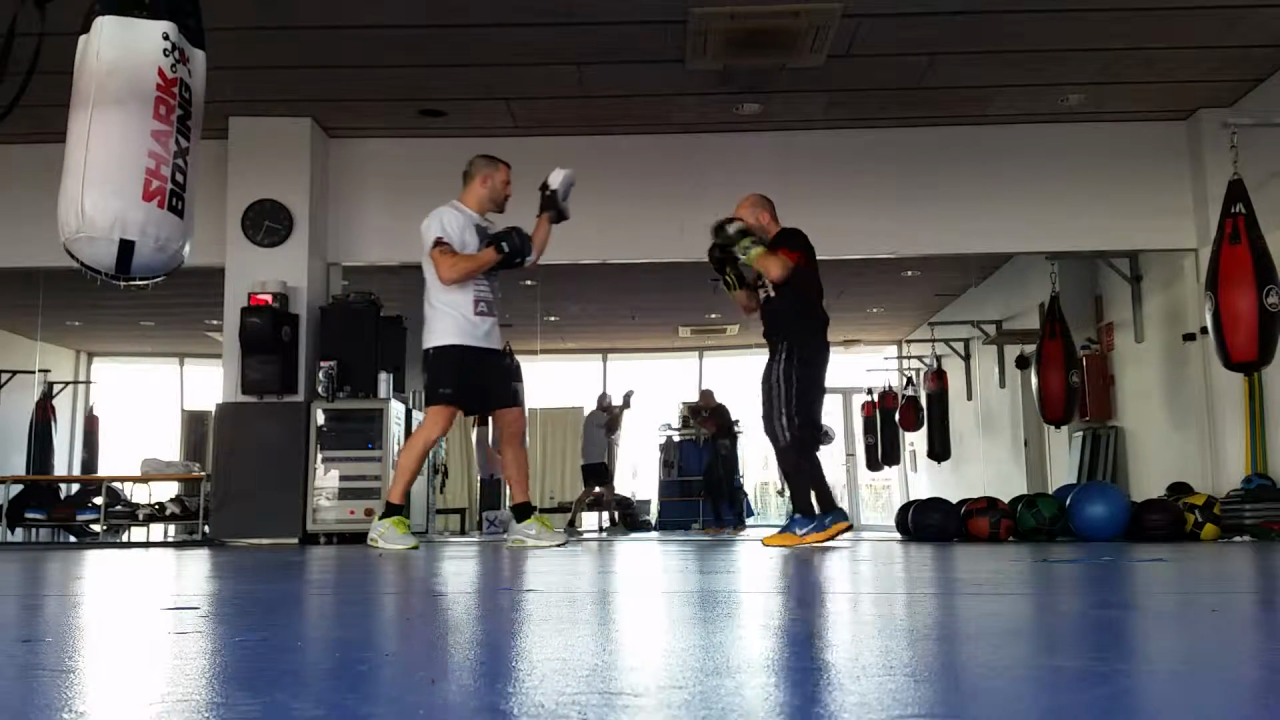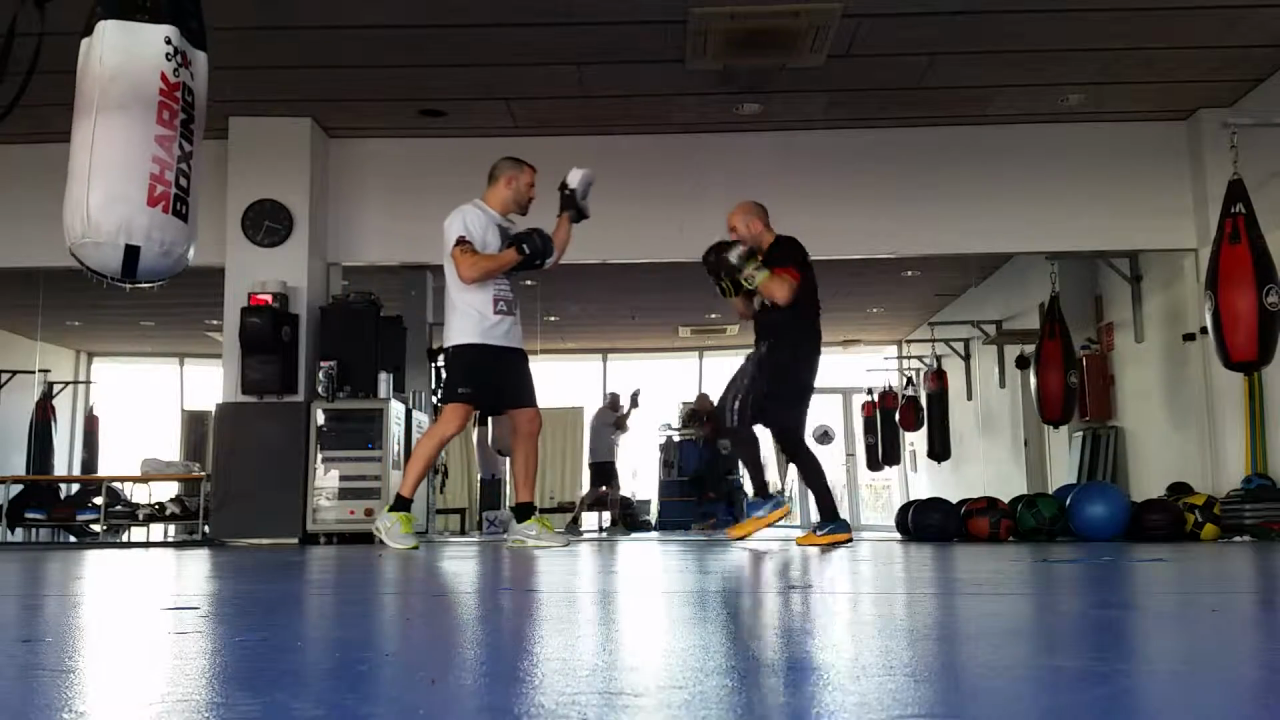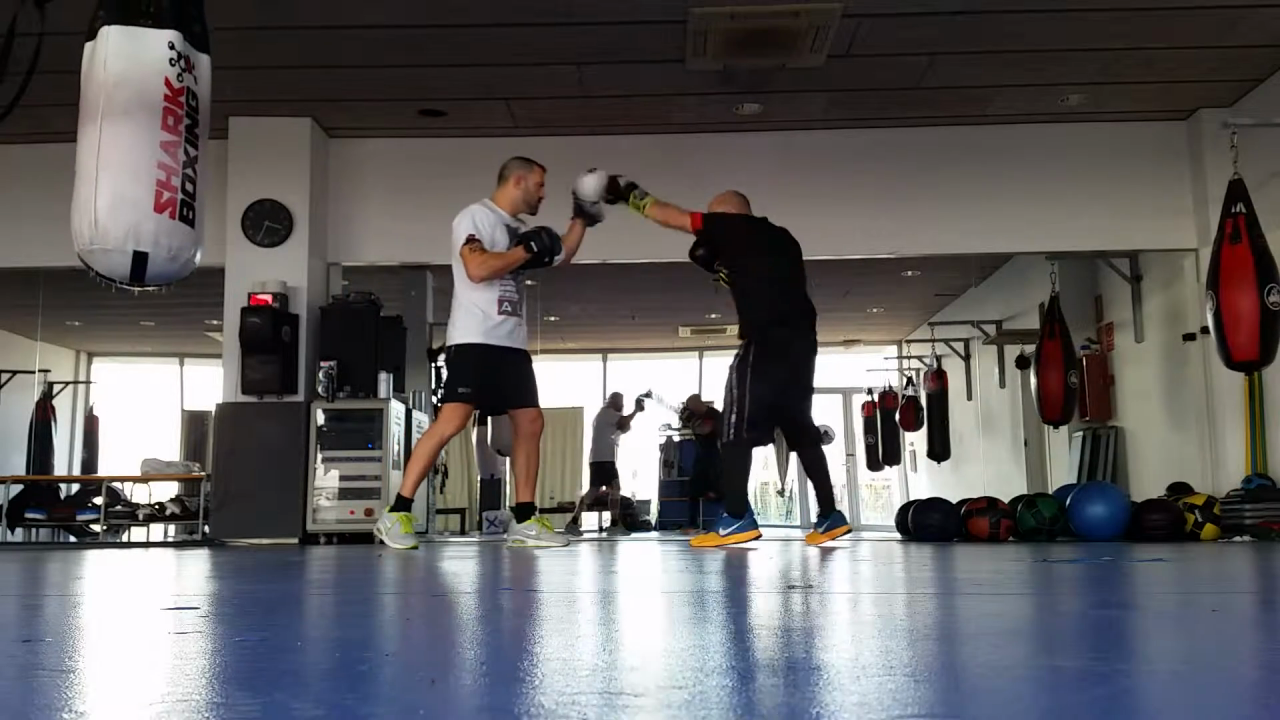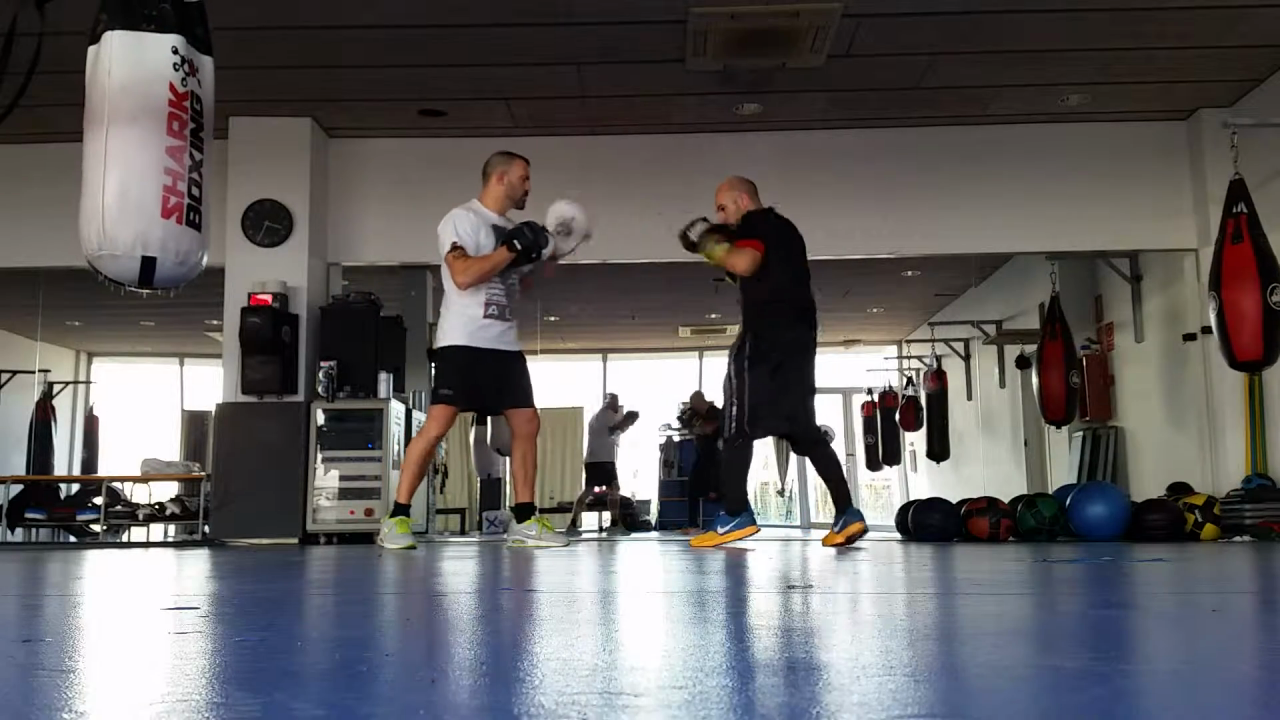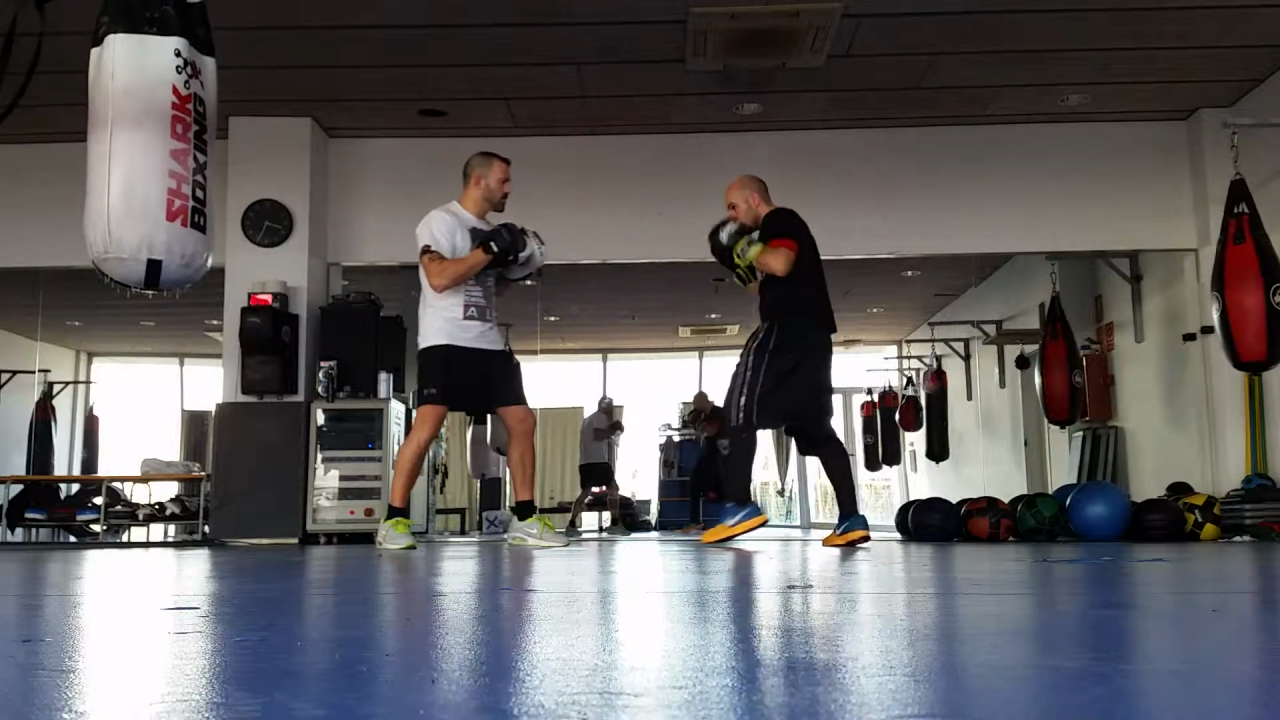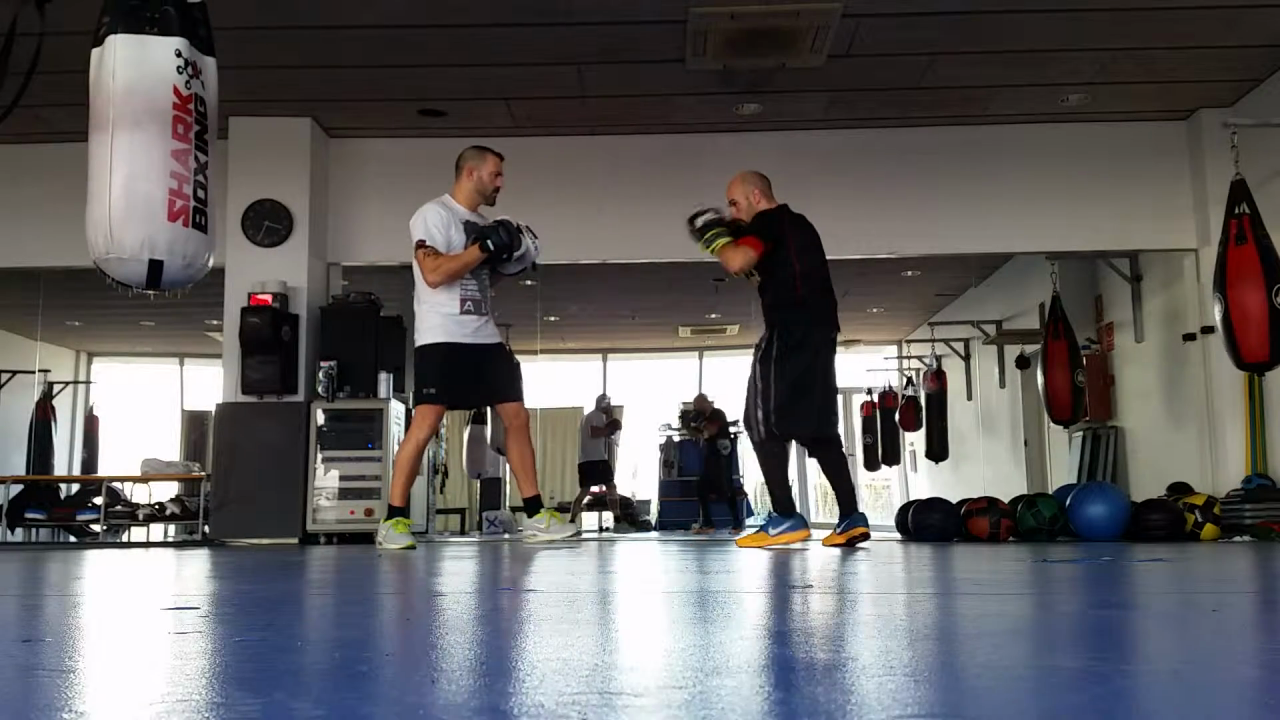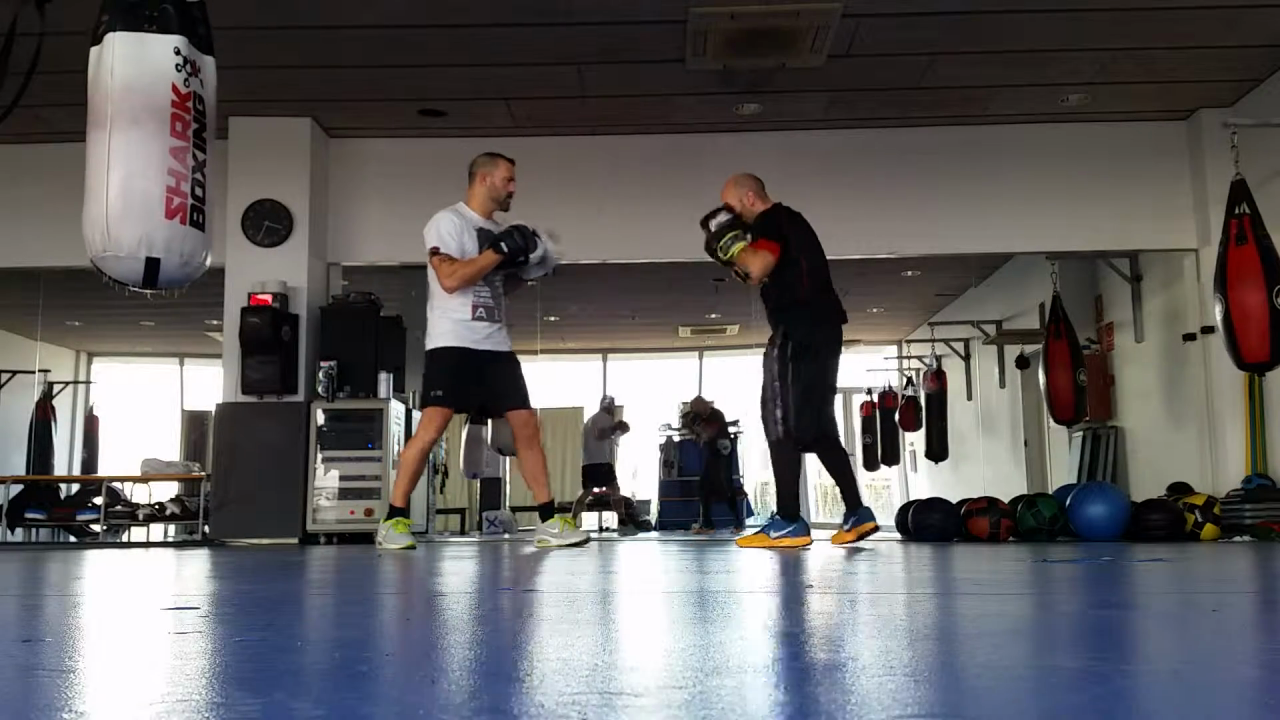
dt=0.2s
person 1, frame 1
left shoulder: (486, 228)
right shoulder: (445, 218)
left elbow: (527, 257)
right elbow: (448, 271)
left wrist: (548, 214)
right wrist: (499, 250)
left hip: (488, 344)
right hip: (452, 342)
left knee: (513, 425)
right knee: (436, 425)
left ankle: (523, 521)
right ankle: (389, 519)
person 1, frame 2
left shoulder: (507, 228)
right shoulder: (467, 216)
left elbow: (549, 255)
right elbow: (469, 270)
left wrist: (569, 214)
right wrist: (519, 251)
left hip: (507, 344)
right hip: (471, 341)
left knee: (528, 424)
right knee: (451, 422)
left ankle: (524, 520)
right ankle: (395, 513)
person 1, frame 3
left shoulder: (520, 229)
right shoulder: (477, 216)
left elbow: (562, 254)
right elbow: (479, 268)
left wrist: (584, 218)
right wrist: (528, 249)
left hip: (512, 344)
right hip: (474, 340)
left knee: (530, 424)
right knee: (451, 421)
left ankle: (525, 521)
right ankle: (397, 513)
person 1, frame 4
left shoulder: (510, 228)
right shoulder: (463, 218)
right elbow: (463, 276)
left wrist: (551, 250)
right wrist: (511, 249)
left hip: (504, 345)
right hip: (463, 342)
left knee: (527, 425)
right knee: (438, 424)
left ankle: (524, 521)
right ankle: (396, 518)
person 1, frame 5
left shoulder: (488, 230)
right shoulder: (440, 220)
right elbow: (439, 279)
left wrist: (512, 264)
right wrist: (489, 251)
left hip: (488, 344)
right hip: (444, 343)
left knee: (522, 422)
right knee: (427, 426)
left ankle: (525, 520)
right ankle: (394, 520)
person 1, frame 6
left shoulder: (482, 224)
right shoulder: (433, 214)
right elbow: (434, 274)
left wrist: (509, 260)
right wrist: (484, 247)
left hip: (485, 339)
right hip: (442, 339)
left knee: (517, 419)
right knee: (426, 424)
left ankle: (536, 515)
right ankle: (393, 520)
person 1, frame 7
left shoulder: (498, 230)
right shoulder: (447, 222)
right elbow: (450, 279)
left wrist: (529, 257)
right wrist: (499, 251)
left hip: (495, 347)
right hip: (452, 344)
left knee: (526, 425)
right knee: (433, 426)
left ankle: (549, 521)
right ankle: (394, 519)
person 2, frame 1
left shoulder: (792, 239)
right shoulder: (766, 253)
left elbow: (775, 271)
right elbow: (748, 303)
left wrist: (744, 243)
right wrist: (730, 268)
left hip: (799, 346)
right hip: (788, 348)
left knee: (786, 426)
right knee: (799, 433)
left ankle: (804, 518)
right ankle: (830, 513)
person 2, frame 2
left shoulder: (785, 250)
right shoulder: (764, 261)
left elbow: (781, 295)
right elbow: (746, 312)
left wrist: (743, 263)
right wrist: (726, 277)
left hip: (783, 350)
right hip: (796, 353)
left knee: (732, 415)
right knee: (790, 439)
left ankle: (763, 498)
right ankle: (831, 521)
person 2, frame 3
left shoulder: (734, 227)
right shoulder: (782, 237)
left elbow: (673, 217)
left wrist: (632, 195)
right wrist: (723, 268)
left hip: (765, 342)
right hip: (800, 339)
left knee: (739, 427)
right knee: (798, 427)
left ankle: (738, 518)
right ankle: (829, 516)
person 2, frame 4
left shoulder: (757, 221)
right shoulder: (785, 229)
left elbow: (744, 264)
left wrist: (709, 242)
right wrist: (722, 253)
left hip: (765, 334)
right hip: (798, 335)
left knee: (737, 420)
right knee: (801, 425)
left ankle: (735, 515)
right ankle: (847, 514)
person 2, frame 5
left shoulder: (779, 220)
right shoulder: (789, 226)
left elbow: (778, 265)
left wrist: (741, 242)
right wrist: (738, 263)
left hip: (786, 330)
right hip: (815, 333)
left knee: (741, 410)
right knee: (814, 425)
left ankle: (740, 507)
right ankle: (851, 518)
person 2, frame 6
left shoulder: (768, 221)
right shoulder: (796, 224)
left elbow: (737, 263)
left wrist: (712, 235)
right wrist: (728, 240)
left hip: (790, 333)
right hip: (818, 334)
left knee: (763, 420)
right knee: (818, 426)
left ankle: (786, 518)
right ankle: (850, 517)
person 2, frame 7
left shoulder: (774, 219)
right shoulder: (789, 224)
left elbow: (760, 265)
right elbow: (765, 281)
left wrist: (728, 237)
right wrist: (731, 252)
left hip: (798, 332)
right hip: (818, 331)
left knee: (780, 423)
right knee: (816, 427)
left ankle: (789, 522)
right ankle: (858, 512)
